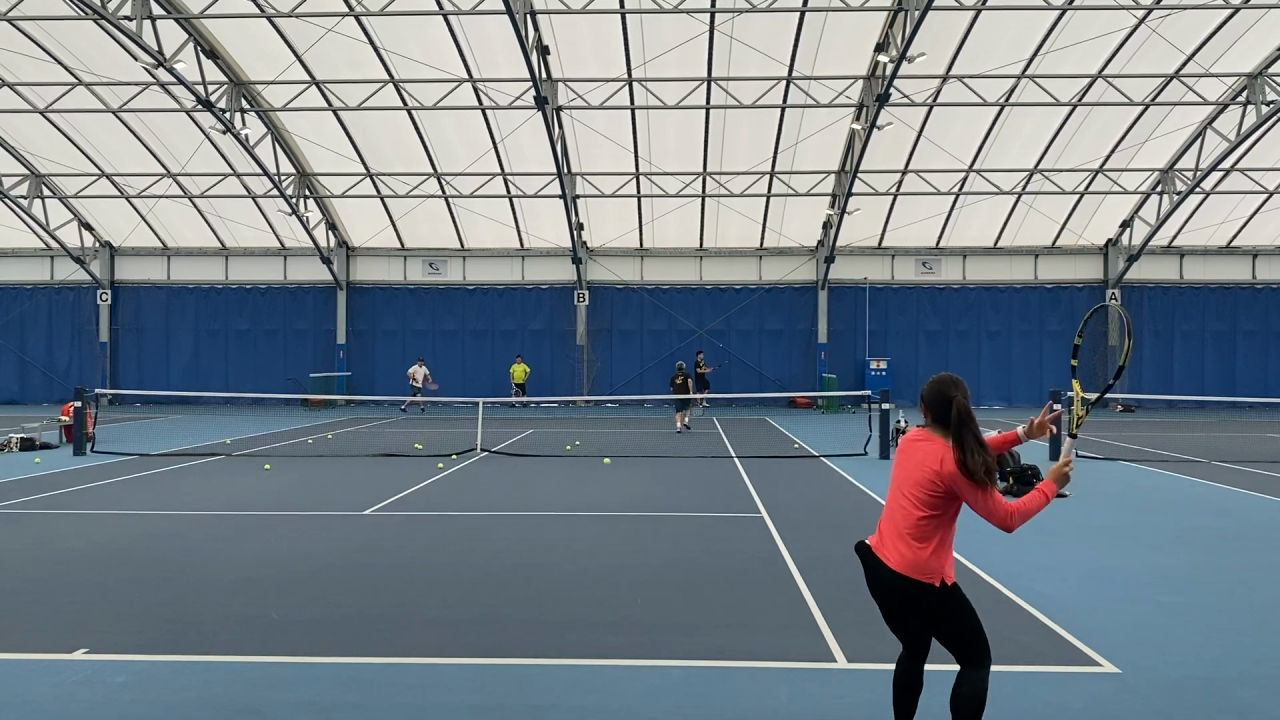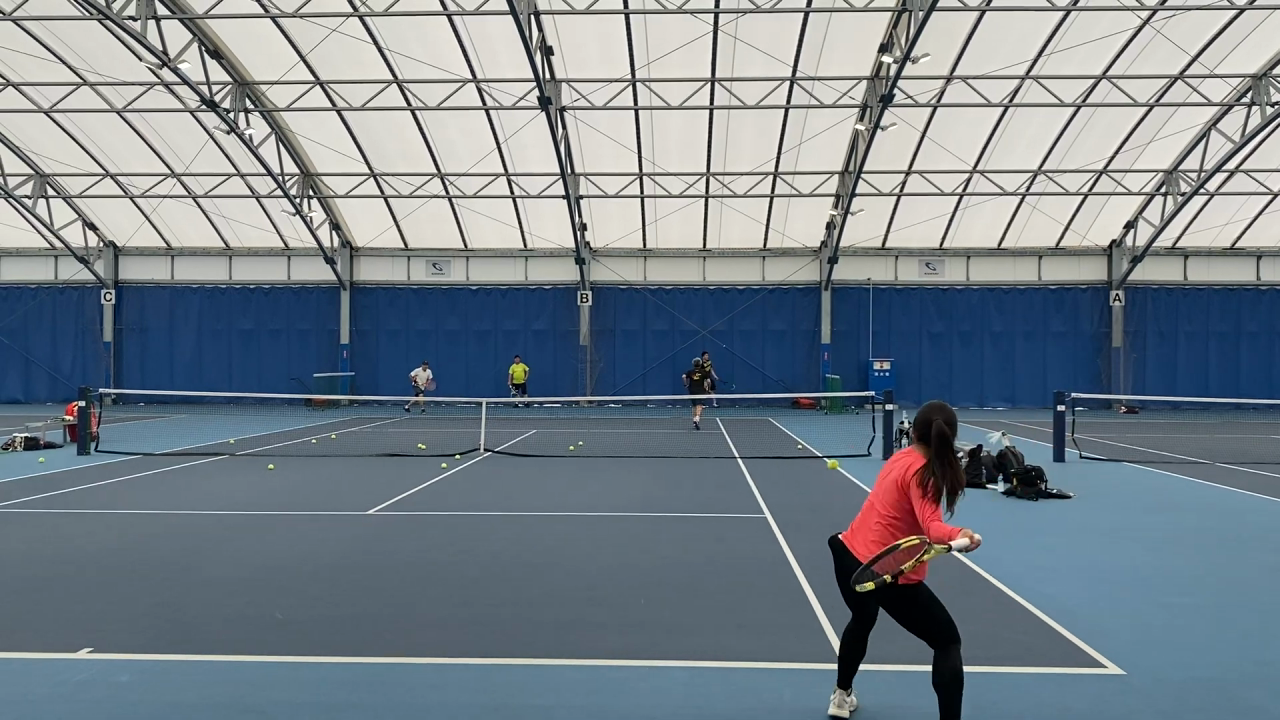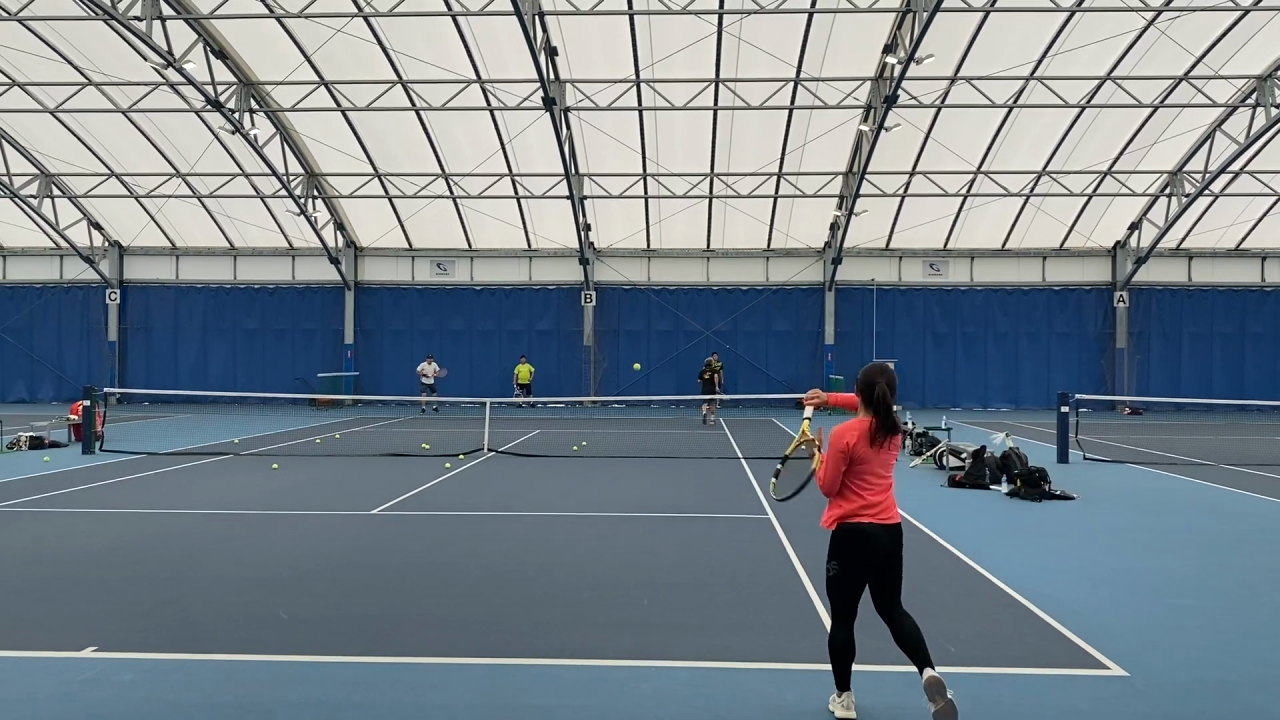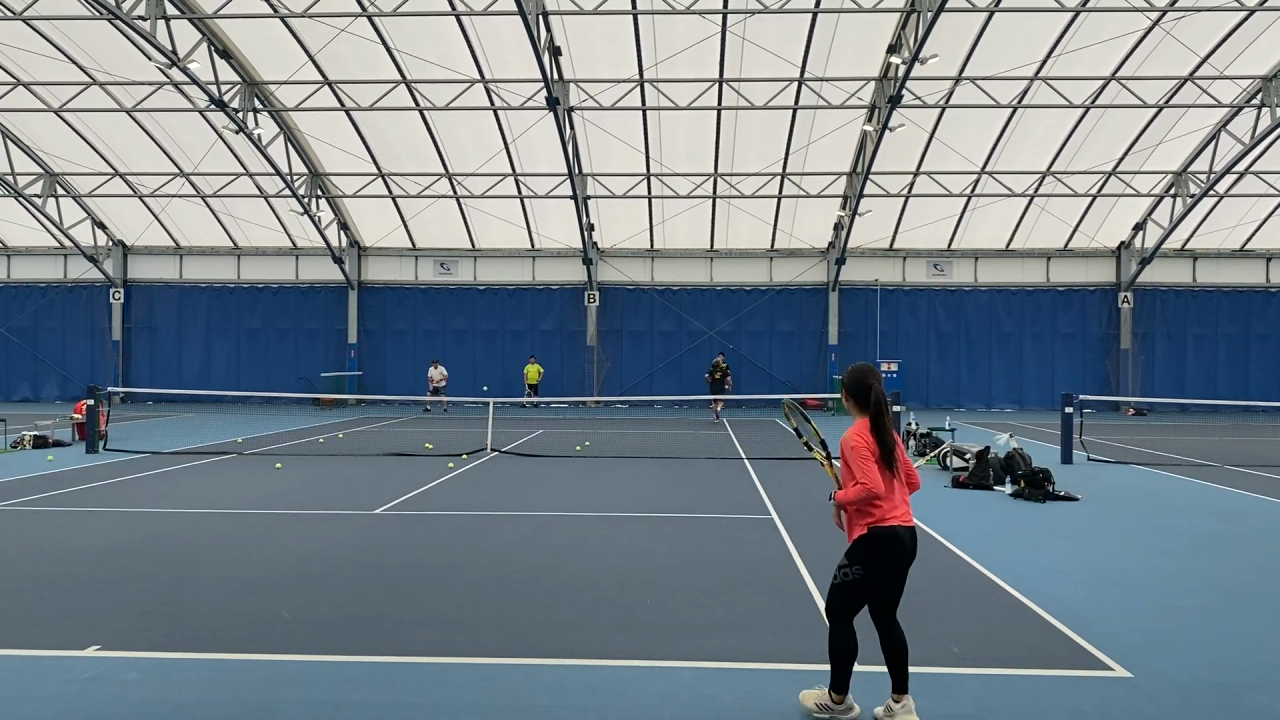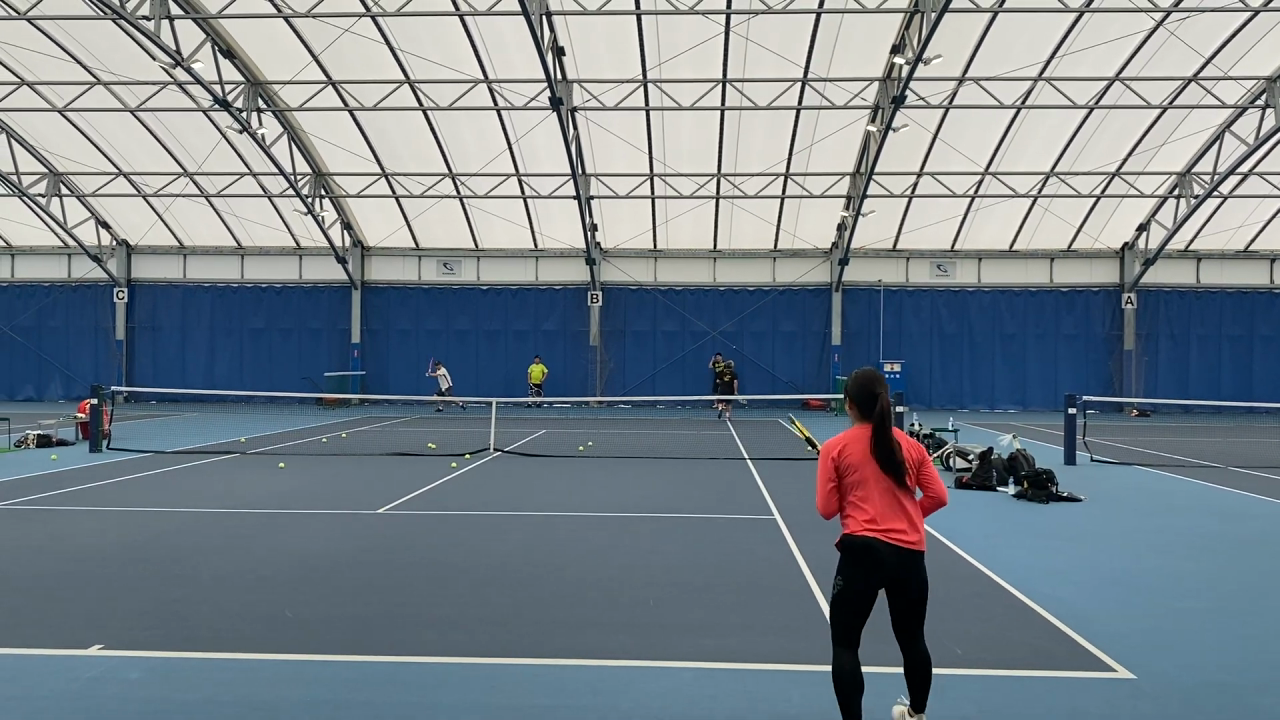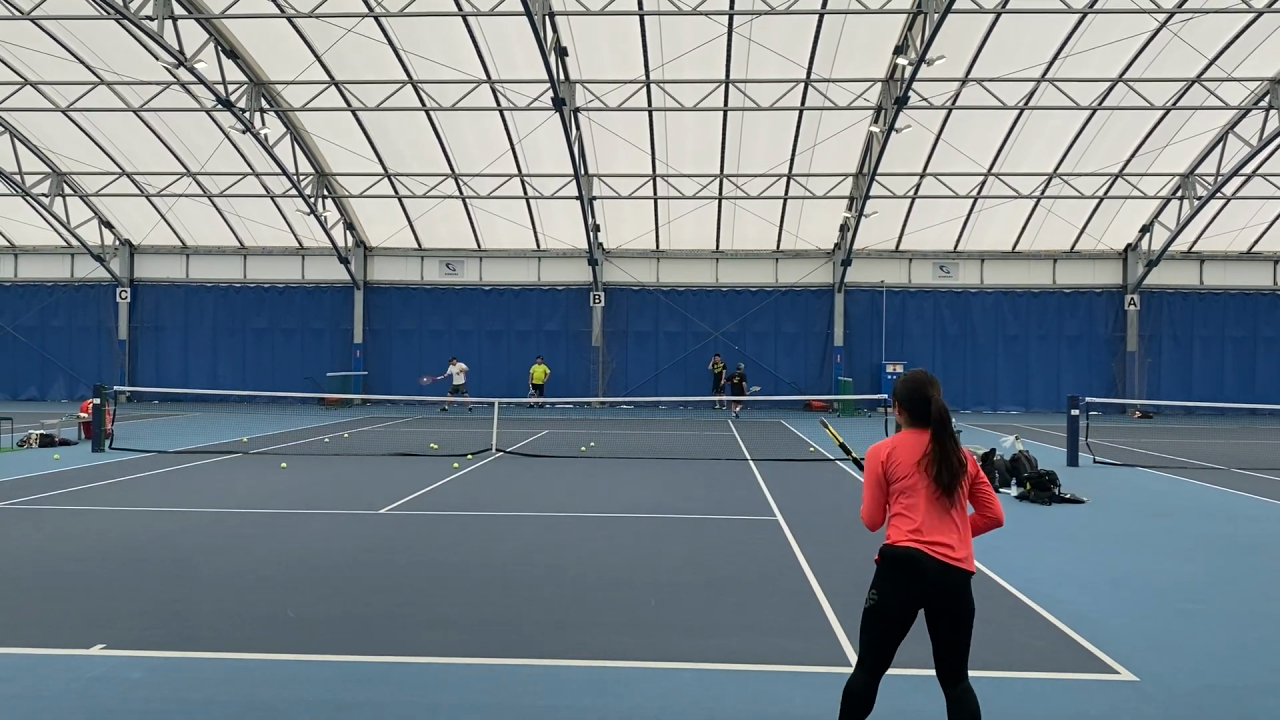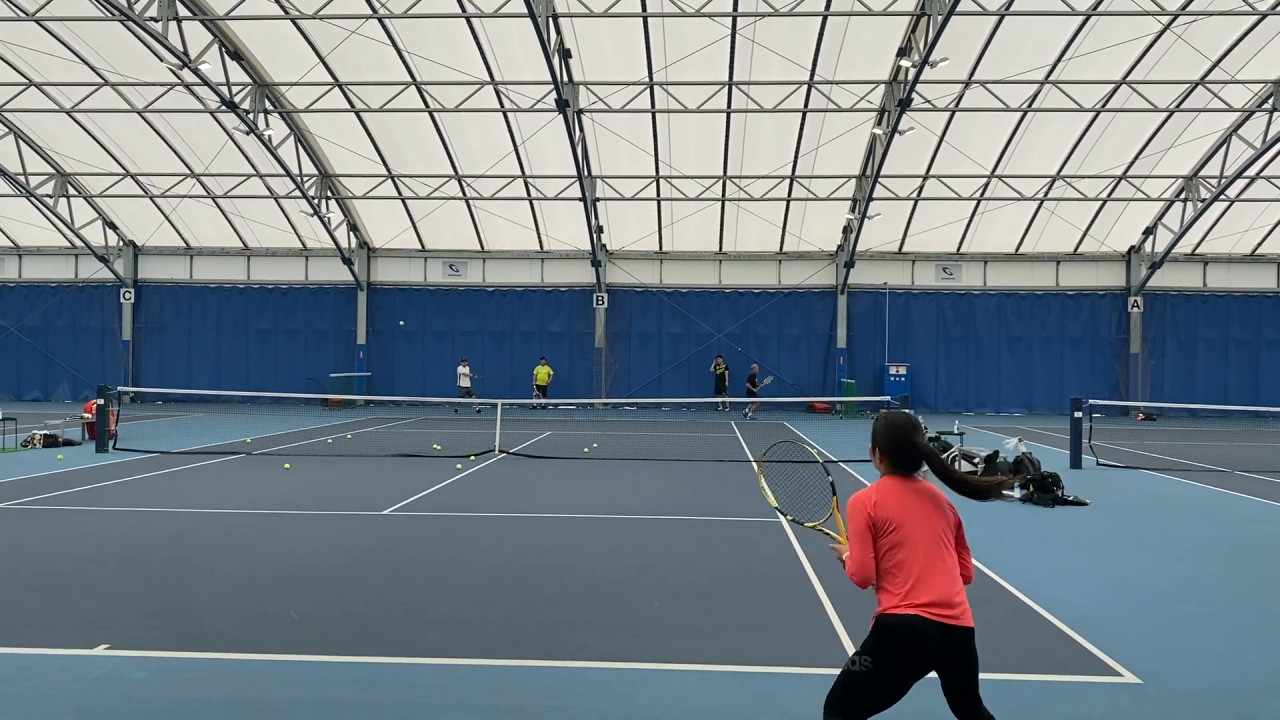
dt=0.4s
person 1, frame 1
left shoulder: (911, 439)
right shoulder: (954, 464)
right elbow: (1005, 519)
left wrist: (1021, 432)
right wrist: (1051, 485)
left hip: (878, 565)
right hip: (919, 579)
left knee: (915, 649)
right knee: (976, 661)
person 1, frame 2
left shoulder: (902, 458)
right shoulder: (925, 474)
right elbow: (932, 529)
right wrist: (962, 536)
left hip: (849, 557)
right hip: (893, 576)
left knee: (860, 624)
right knee: (947, 642)
person 1, frame 3
left shoulder: (843, 433)
right shoulder: (892, 430)
left elbow: (826, 486)
right elbow: (868, 413)
left wrist: (817, 450)
right wrist: (829, 398)
left hip: (853, 536)
right hip: (890, 532)
left knee: (841, 618)
right knee: (892, 609)
right ankle: (930, 675)
person 1, frame 4
left shoulder: (854, 438)
right shoulder: (890, 434)
left elbow: (870, 489)
right elbow: (912, 482)
left wrist: (838, 496)
left hip: (877, 540)
right hip: (904, 536)
left knee: (839, 614)
right knee: (885, 616)
person 1, frame 5
left shoulder: (834, 449)
right shoulder: (911, 447)
left elbow: (826, 509)
right elbow: (938, 498)
left hip: (863, 552)
right hip: (910, 554)
left knee: (845, 645)
right knee: (912, 640)
person 1, frame 6
left shoulder: (884, 452)
right shoulder: (962, 456)
left elbow: (871, 518)
right elbow: (994, 516)
left hip: (903, 563)
right hip: (955, 573)
left knee: (869, 667)
right knee: (954, 679)
person 1, frame 7
left shoulder: (864, 502)
right shoulder: (943, 503)
left elbow: (862, 578)
left wrist: (849, 556)
left hip: (903, 630)
right hip: (957, 632)
